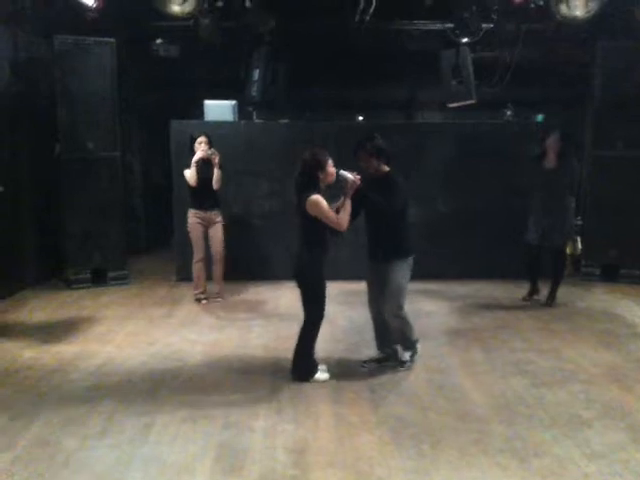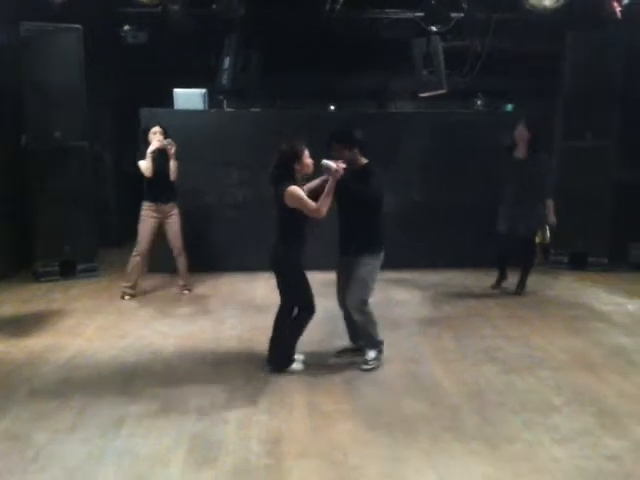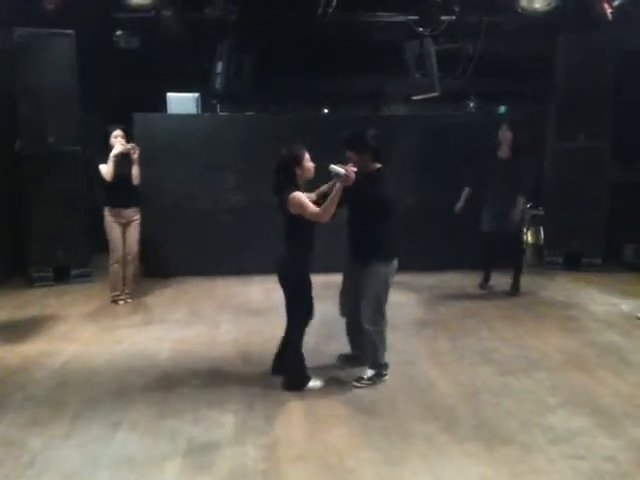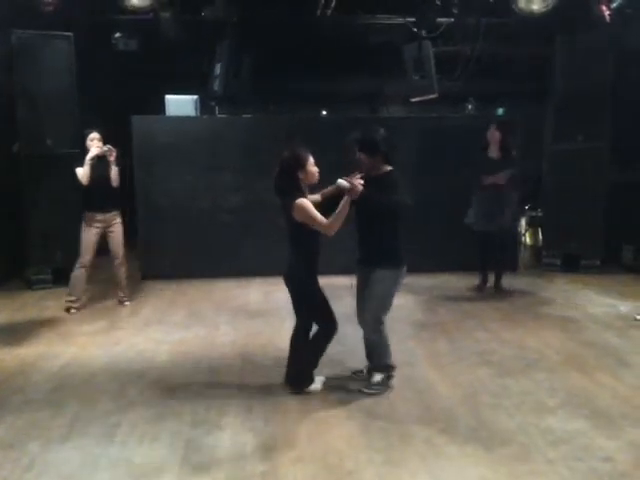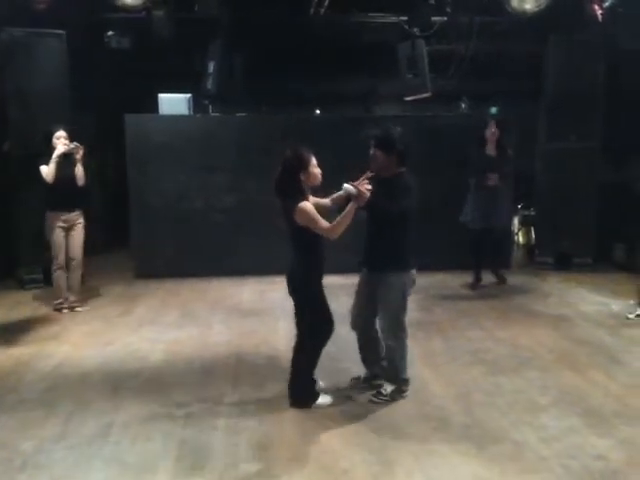
dt=0.5s
person 1, frame 1
left shoulder: (394, 184)
right shoulder: (368, 184)
left elbow: (389, 211)
right elbow: (353, 213)
left wrist: (362, 191)
left hip: (398, 256)
right hip: (376, 256)
left knee: (392, 308)
right knee: (376, 308)
left ankle: (409, 347)
right ankle: (387, 352)
person 1, frame 2
left shoulder: (370, 176)
right shoulder: (346, 175)
left elbow: (369, 197)
left wrist: (342, 179)
left hip: (369, 250)
right hip: (347, 248)
left knee: (356, 301)
right knee: (345, 300)
left ankle: (374, 346)
right ankle: (358, 343)
person 1, frame 3
left shoulder: (381, 181)
right shoulder: (360, 180)
left elbow: (381, 202)
right elbow: (343, 200)
left wrist: (351, 185)
left hip: (380, 260)
right hip: (358, 257)
left knee: (372, 316)
right knee: (349, 308)
left ankle: (378, 368)
right ankle: (359, 352)
person 1, frame 4
left shoulder: (392, 182)
right shoulder: (367, 180)
left elbow: (395, 207)
left wrist: (361, 195)
left hip: (388, 264)
right hip: (368, 261)
left knee: (372, 319)
right knee: (365, 318)
left ankle: (385, 372)
right ankle: (374, 365)
person 1, frame 5
left shoulder: (404, 184)
right shoulder: (377, 181)
left elbow: (394, 215)
right elbow: (374, 213)
left wrist: (368, 199)
left hip: (396, 270)
right hip: (373, 265)
left knee: (392, 329)
right knee: (360, 322)
left ankle: (398, 383)
right ankle: (376, 373)
person 2, frame 1
left shoulder: (312, 196)
right shoulder: (313, 199)
left elbow: (330, 216)
right elbow: (341, 224)
left wrist: (346, 195)
right wrist: (349, 195)
left hip: (310, 263)
right hip: (309, 265)
left knee: (314, 314)
right knee: (314, 316)
left ankle: (306, 362)
right ankle: (303, 370)
person 2, frame 2
left shoulder: (290, 187)
right shoulder: (290, 191)
left elbow: (305, 190)
right elbow: (319, 211)
left wrist: (327, 177)
right wrist: (333, 181)
left hip: (286, 255)
right hip: (287, 257)
left knee: (289, 304)
right knee: (306, 307)
left ankle: (280, 353)
right ankle: (280, 359)
person 2, frame 3
left shoulder: (295, 194)
right shoulder: (293, 197)
left elbow: (314, 197)
right elbow: (322, 216)
left wrist: (336, 182)
right wrist: (340, 186)
left hip: (294, 265)
right hip: (295, 267)
left knee: (300, 316)
right knee: (299, 319)
left ankle: (283, 363)
right ankle: (296, 378)
person 2, frame 4
left shoulder: (300, 197)
right shoulder: (299, 204)
left elbow: (319, 198)
right elbow: (329, 228)
left wrist: (341, 187)
right wrist: (348, 197)
left hip: (300, 272)
right hip: (302, 275)
left knee: (305, 323)
right knee: (328, 324)
left ankle: (299, 374)
right ankle: (300, 378)
person 2, frame 5
left shoulder: (302, 199)
right shoulder: (300, 207)
left elbow: (328, 202)
right elbow: (332, 231)
left wrist: (350, 190)
right wrist: (355, 203)
left hip: (305, 276)
right hip: (305, 279)
left knee: (318, 328)
right knee: (316, 332)
left ankle: (303, 383)
right ankle: (303, 395)
person 3, frame 1
left shoulder: (213, 164)
right shoulder: (190, 164)
left elbow: (216, 186)
right elbow: (192, 182)
left wrist: (216, 165)
right wrist: (194, 162)
left hip: (214, 214)
right hip: (196, 214)
left knee: (218, 253)
right knee: (199, 256)
left ankle: (217, 291)
right ankle: (200, 292)
person 3, frame 2
left shoulder: (169, 154)
right shoulder: (144, 156)
left elbow: (173, 177)
right elbow: (147, 173)
left wrist: (172, 156)
right wrist: (150, 152)
left hip: (170, 207)
right hip: (150, 207)
left knee: (178, 247)
right knee: (141, 249)
left ankle: (184, 284)
right ankle: (129, 288)
person 3, frame 3
left shoulder: (129, 158)
right shoulder: (104, 159)
left elbow: (136, 181)
right elbow: (108, 177)
left wrist: (135, 160)
right wrist: (112, 156)
left hip: (133, 211)
right hip: (112, 213)
left knee: (132, 254)
right knee: (117, 255)
left ankle: (127, 292)
right ankle: (116, 294)
person 3, frame 4
left shoulder: (108, 162)
right shoulder: (83, 163)
left elbow: (115, 183)
right elbow: (84, 181)
left wrist: (112, 162)
right wrist: (89, 159)
left hip: (113, 215)
right hip: (91, 217)
left knee: (119, 257)
right knee: (84, 260)
left ankle: (123, 295)
right ankle: (74, 301)
person 3, frame 5
left shoulder: (73, 160)
right shoulder: (46, 161)
left elbow: (81, 182)
right elbow: (49, 179)
left wrist: (79, 161)
right wrist: (55, 157)
left hip: (76, 215)
right hip: (55, 216)
left knee: (76, 259)
right knee: (59, 261)
left ankle: (74, 299)
right ankle: (60, 301)
person 4, frame 1
left shoulder: (568, 165)
right shoulder: (537, 164)
left elbow: (572, 192)
right elbow: (533, 190)
left wrist: (570, 214)
left hip: (560, 217)
right hip: (538, 216)
left knee: (557, 255)
right knee: (533, 252)
left ankle: (552, 293)
right ankle: (533, 288)
person 4, frame 2
left shoulder: (539, 159)
right shoulder: (509, 156)
left elbow: (546, 187)
right elbow: (505, 183)
left wrist: (550, 213)
right wrist: (504, 203)
left hip: (529, 208)
right hip: (509, 206)
left knee: (527, 244)
right knee: (505, 243)
left ankle: (522, 281)
right ankle: (501, 275)
person 4, frame 3
left shoulder: (518, 160)
right shoulder: (491, 157)
left elbow: (522, 187)
right elbow: (476, 180)
left wrist: (519, 208)
right wrist: (462, 200)
left hip: (511, 207)
right hip: (492, 206)
left knee: (515, 245)
right knee: (489, 243)
left ankle: (516, 282)
right ankle: (486, 277)
person 4, frame 4
left shoulder: (509, 157)
right shoulder: (480, 157)
left elbow: (513, 180)
right elbow: (476, 179)
left wrist: (489, 179)
right wrist: (496, 179)
left hip: (503, 205)
right hip: (482, 204)
left knee: (501, 243)
right knee: (482, 242)
left ankle: (498, 280)
right ankle: (483, 278)
person 4, frame 5
left shoulder: (505, 154)
right shoulder: (476, 153)
left elbow: (508, 176)
right elbow: (473, 178)
left wrist: (496, 179)
right wrist: (488, 180)
left hip: (500, 201)
right hip: (479, 201)
left knee: (500, 238)
right knee: (478, 239)
left ankle: (496, 269)
right ankle: (477, 276)
